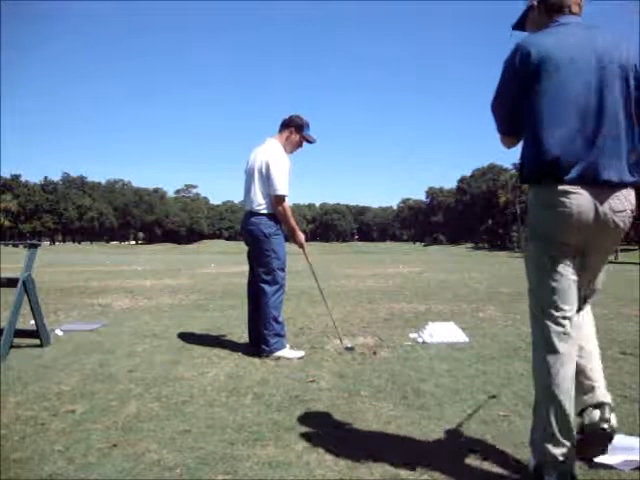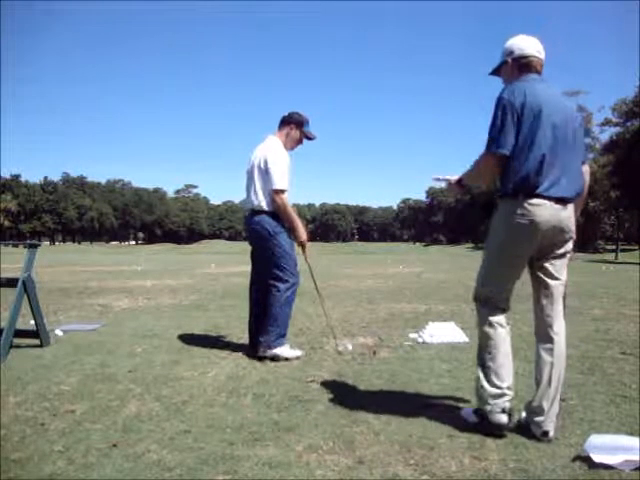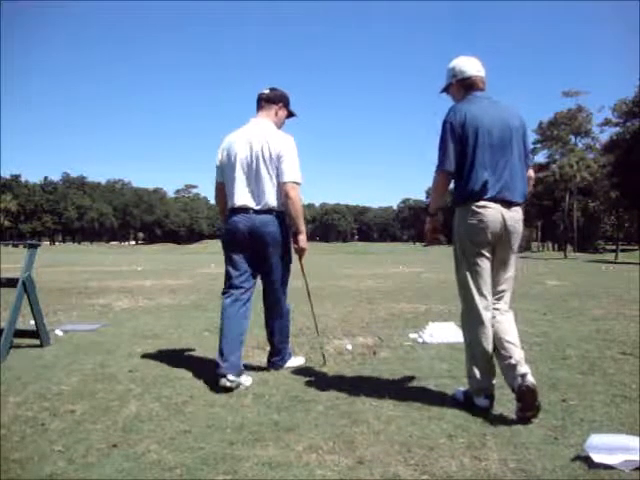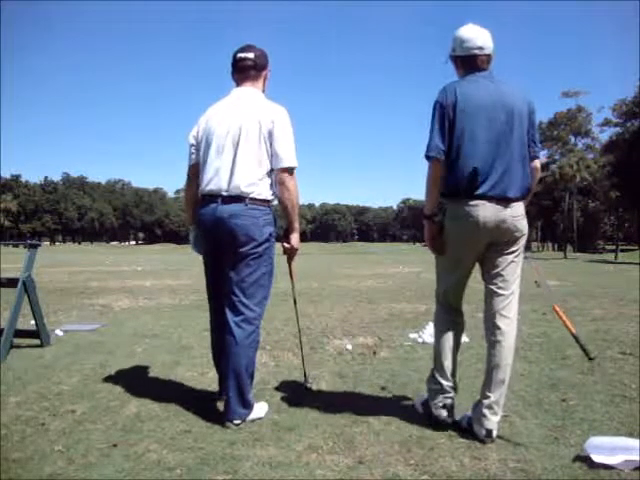
dt=1s
person 1, frame 1
left shoulder: (528, 52)
left elbow: (508, 137)
left hip: (555, 200)
left knee: (555, 328)
right knee: (579, 311)
right ankle: (597, 415)
person 1, frame 2
left shoulder: (514, 94)
right shoulder: (569, 107)
left elbow: (495, 159)
right elbow: (584, 172)
left wrist: (462, 181)
left hip: (523, 208)
right hip: (563, 212)
left knee: (491, 304)
right knee: (552, 315)
left ankle: (495, 408)
right ankle: (542, 418)
person 1, frame 3
left shoulder: (457, 114)
right shoulder: (514, 117)
left elbow: (445, 174)
right elbow: (529, 175)
left wrist: (432, 214)
left hip: (474, 213)
right hip: (512, 214)
left knee: (478, 305)
right knee: (501, 303)
left ankle: (481, 390)
right ankle: (521, 375)
person 1, frame 4
left shoulder: (451, 94)
right shoulder: (521, 100)
left elbow: (438, 162)
right elbow: (535, 167)
left wrist: (430, 217)
left hip: (464, 211)
right hip: (511, 214)
left knee: (448, 306)
right knee: (502, 316)
left ankle: (440, 401)
right ankle: (488, 417)
person 2, frame 1
left shoulder: (259, 151)
right shoulder: (278, 156)
right elbow: (279, 202)
right wrist: (295, 231)
left hip: (252, 220)
right hip: (267, 224)
left knee: (258, 283)
right knee: (273, 283)
left ankle: (258, 340)
right ankle: (272, 344)
person 2, frame 2
left shoulder: (261, 150)
right shoulder: (277, 153)
right elbow: (278, 197)
right wrist: (297, 227)
left hip: (256, 220)
right hip: (270, 222)
left knee: (261, 283)
right knee: (286, 279)
left ankle: (258, 341)
right ankle: (273, 341)
person 2, frame 3
left shoulder: (229, 141)
right shoulder: (281, 140)
left elbow: (220, 192)
right elbow: (290, 191)
left wrist: (228, 224)
right wrist: (300, 231)
left hip: (237, 222)
right hip: (271, 223)
left knee: (235, 293)
right knee: (276, 294)
left ankle: (229, 369)
right ankle: (279, 356)
person 2, frame 4
left shoulder: (209, 115)
right shoulder: (273, 113)
left elbow: (193, 179)
right elbow: (284, 178)
left wrist: (194, 225)
right wrist: (293, 228)
left hip: (210, 213)
right hip: (251, 215)
left knee: (220, 307)
right knee: (244, 311)
left ankle: (227, 386)
right ankle: (238, 406)
